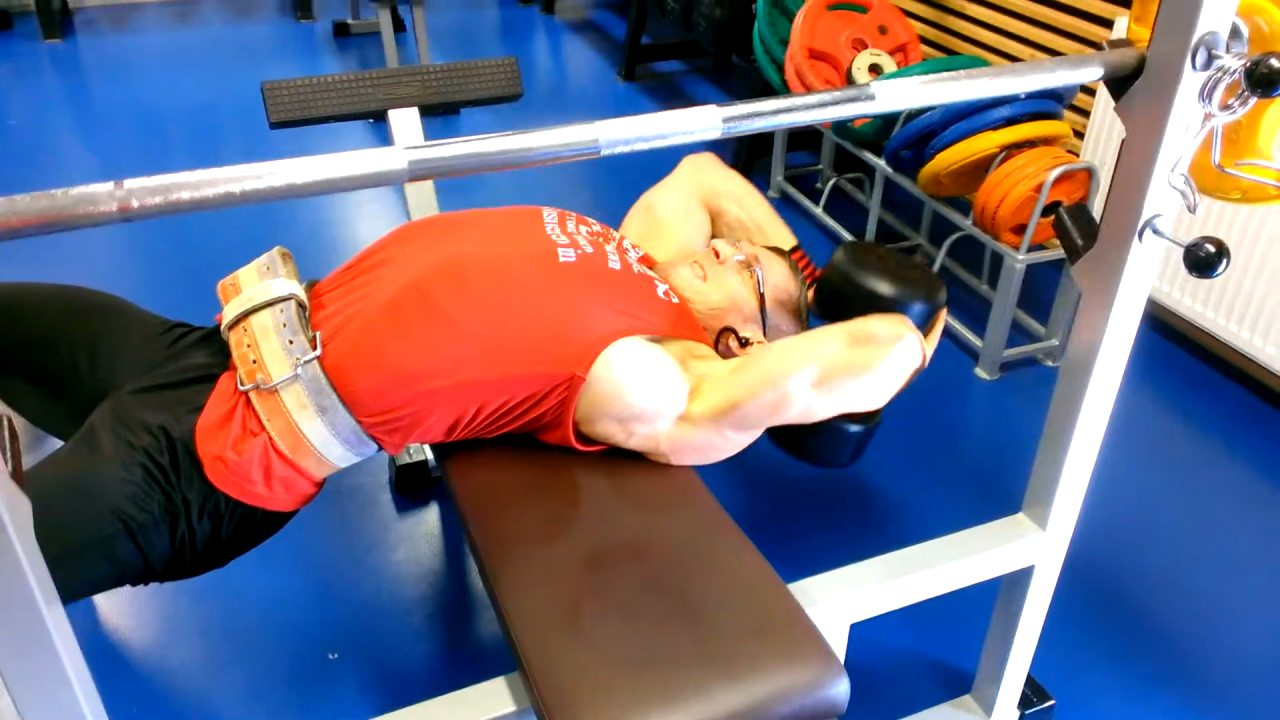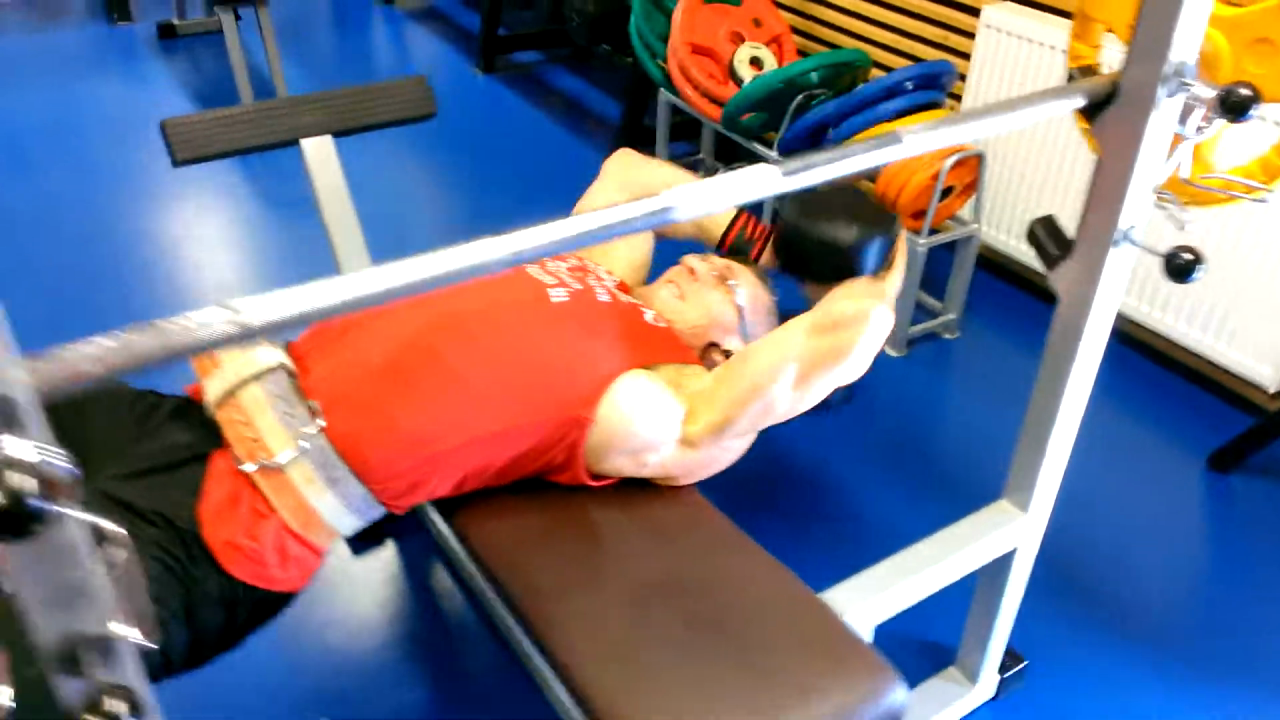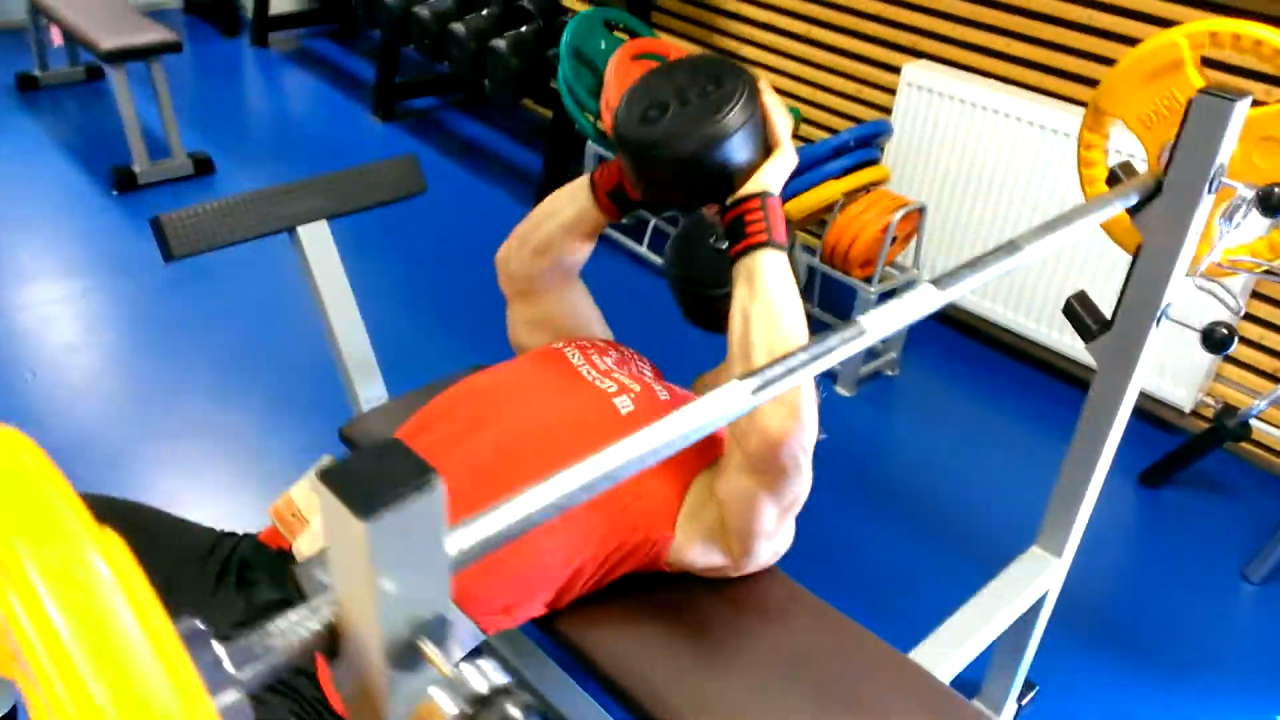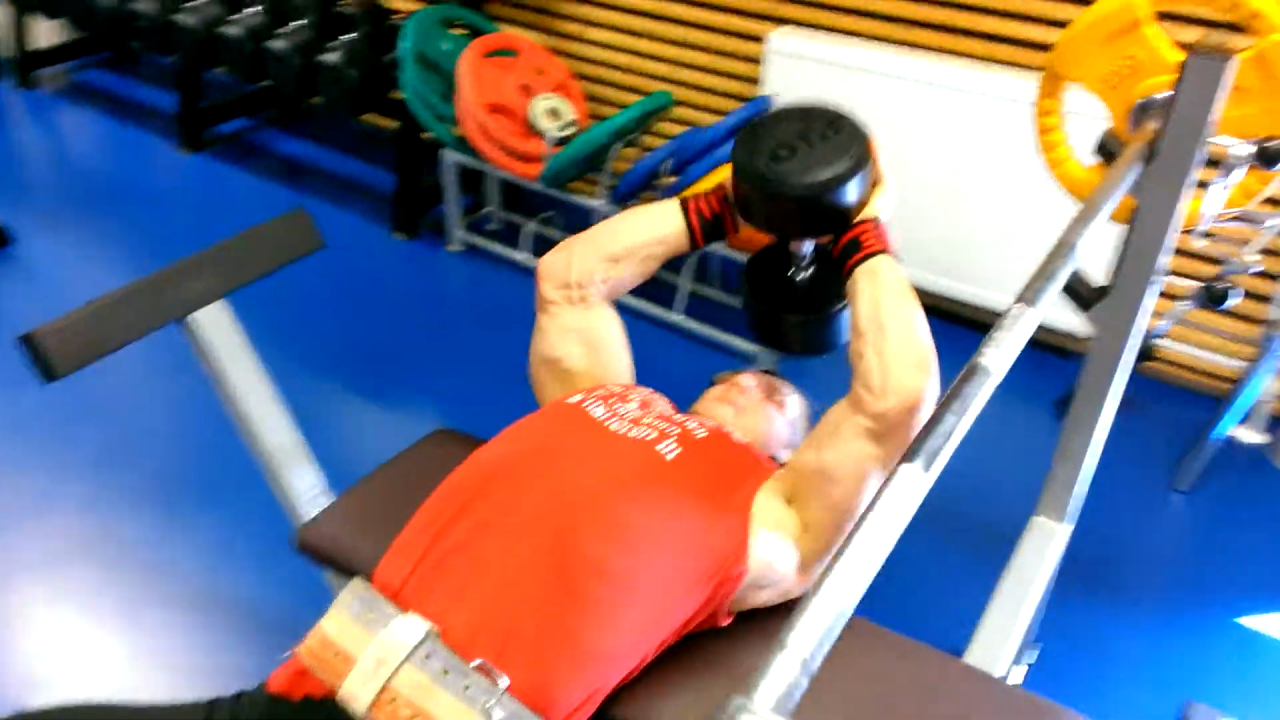
dt=0.7s
person 1, frame 1
left shoulder: (659, 387)
right shoulder: (651, 267)
left elbow: (876, 354)
right elbow: (701, 174)
left wrist: (911, 336)
right wrist: (812, 272)
person 1, frame 2
left shoulder: (659, 410)
right shoulder: (607, 286)
left elbow: (830, 342)
right elbow: (627, 173)
left wrist: (881, 286)
right wrist: (751, 238)
person 1, frame 3
left shoulder: (737, 517)
right shoulder: (610, 367)
left elbow: (778, 427)
right elbow: (527, 262)
left wrist: (756, 214)
right wrist: (628, 178)
person 1, frame 4
left shoulder: (774, 515)
right shoulder: (603, 415)
left elbow: (900, 396)
right elbow: (570, 275)
left wrist: (865, 238)
right wrist: (717, 210)
